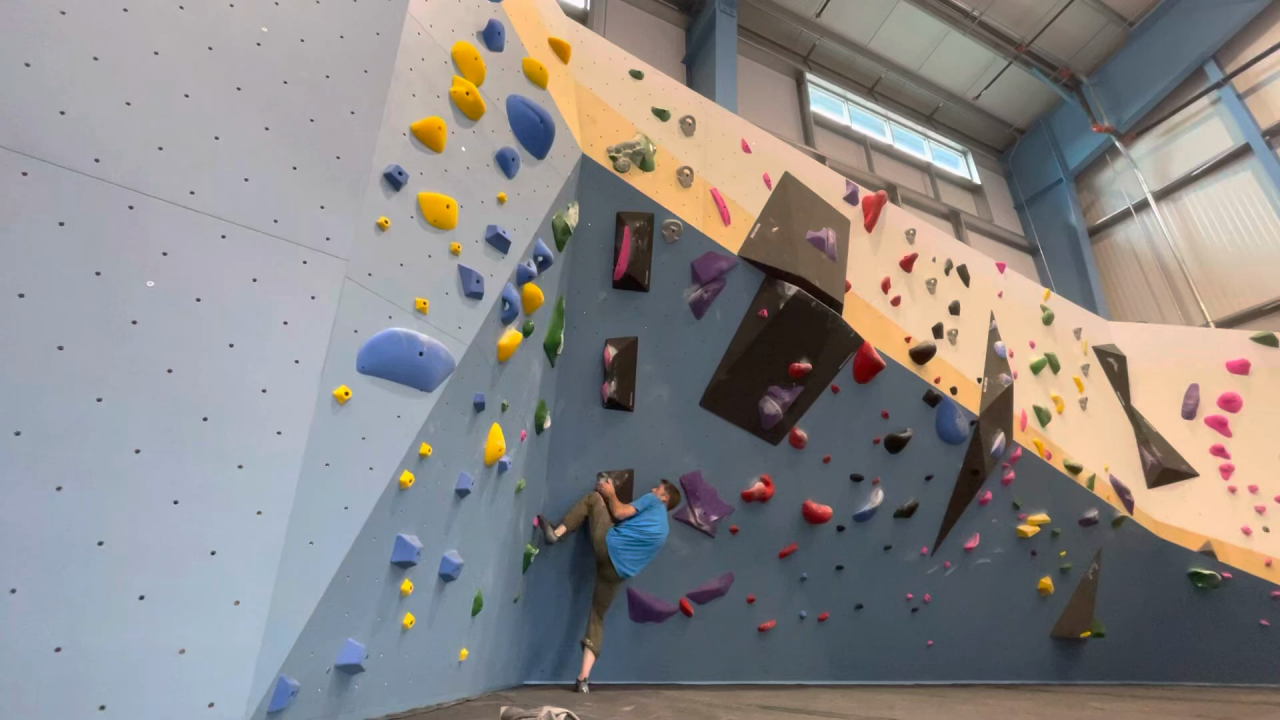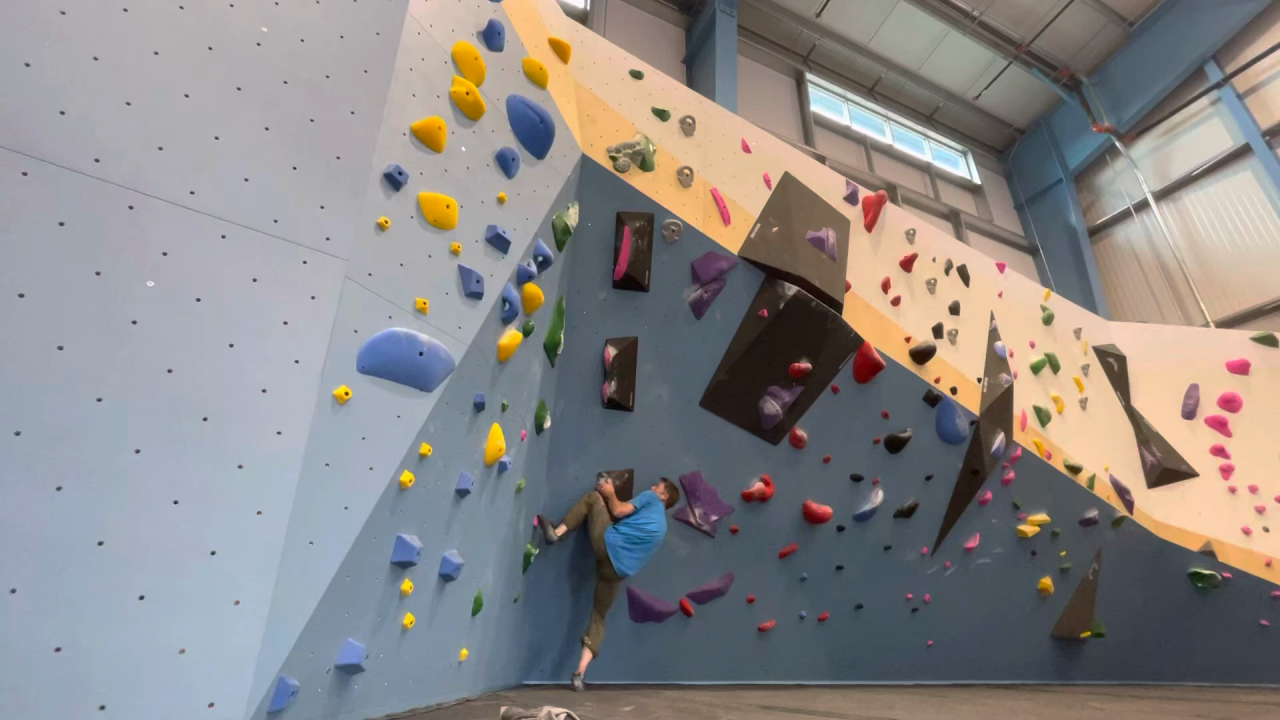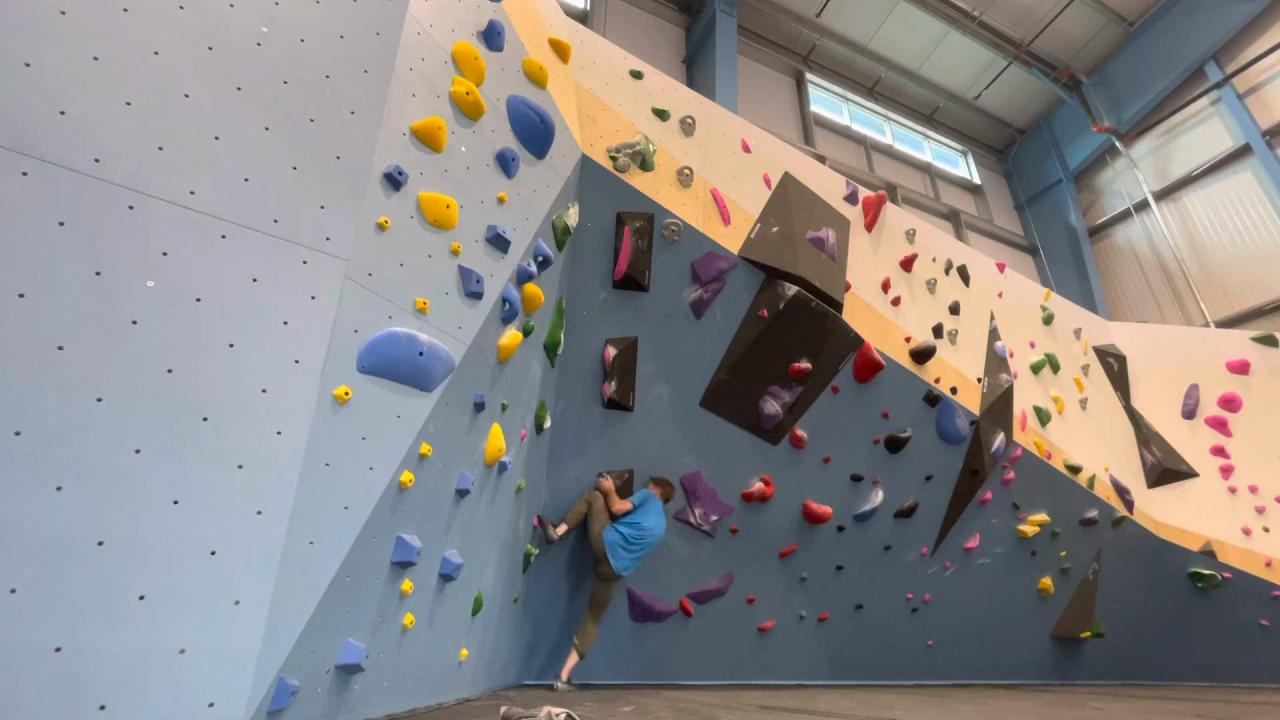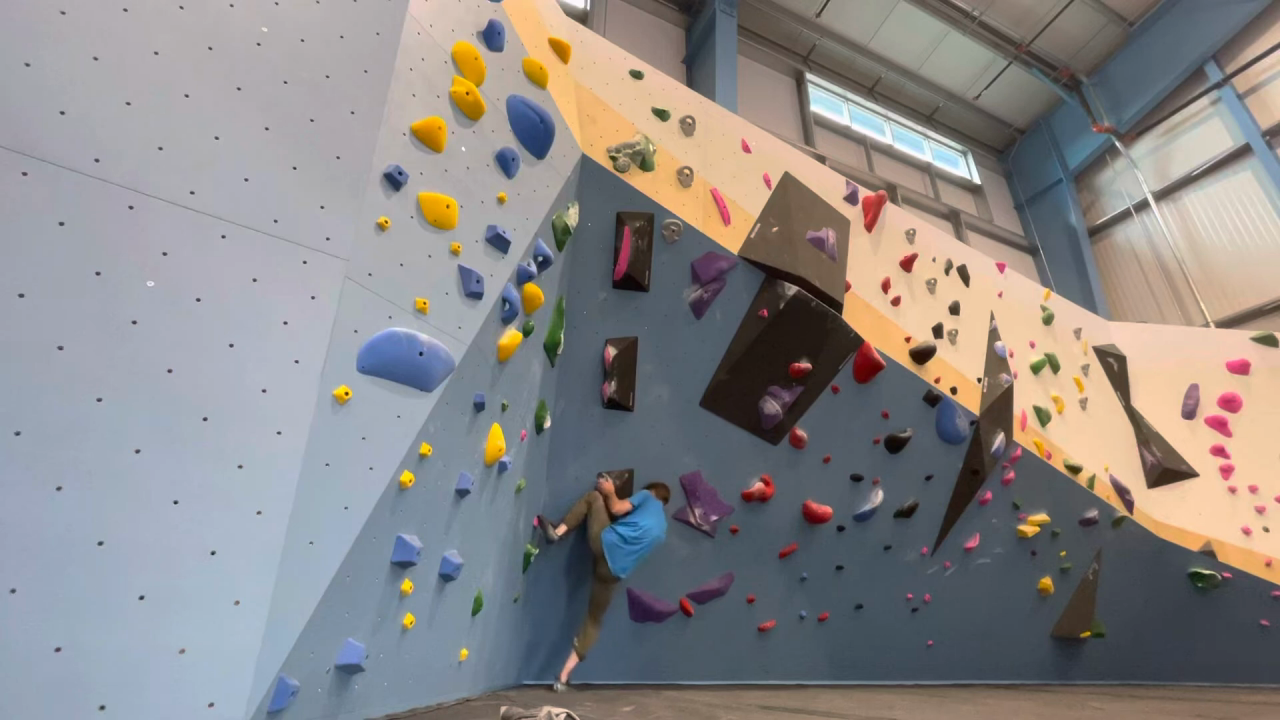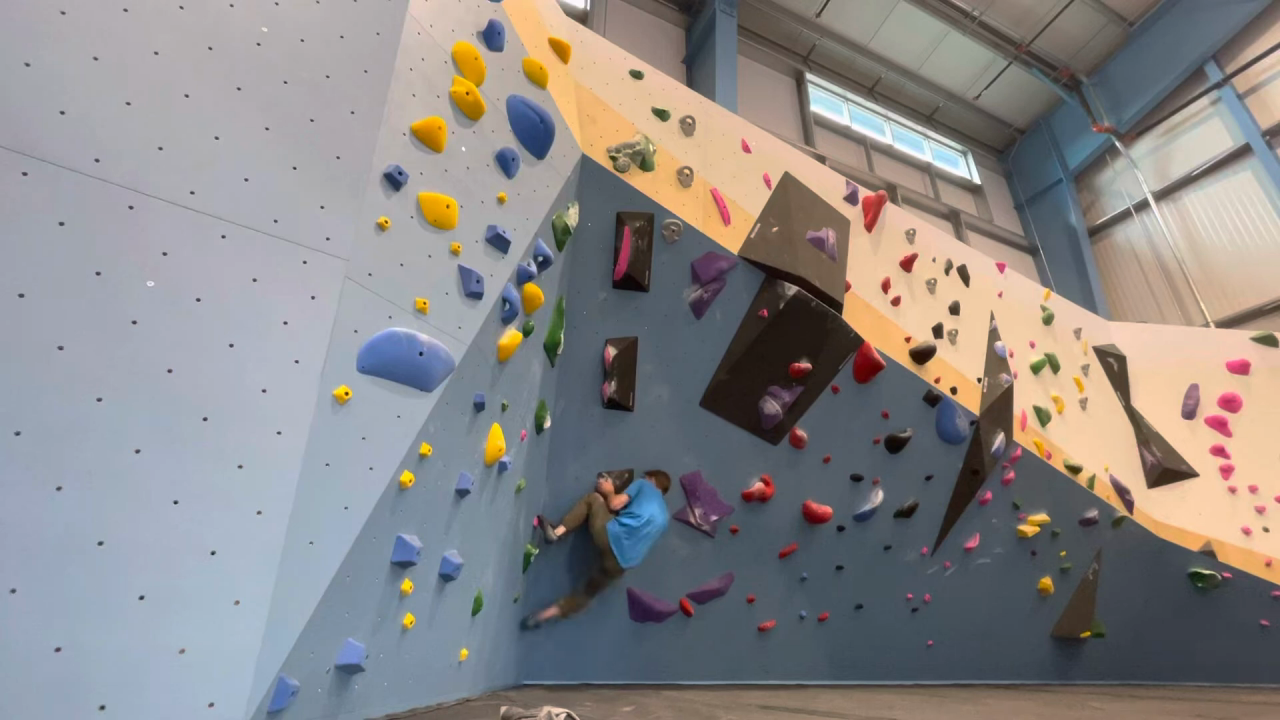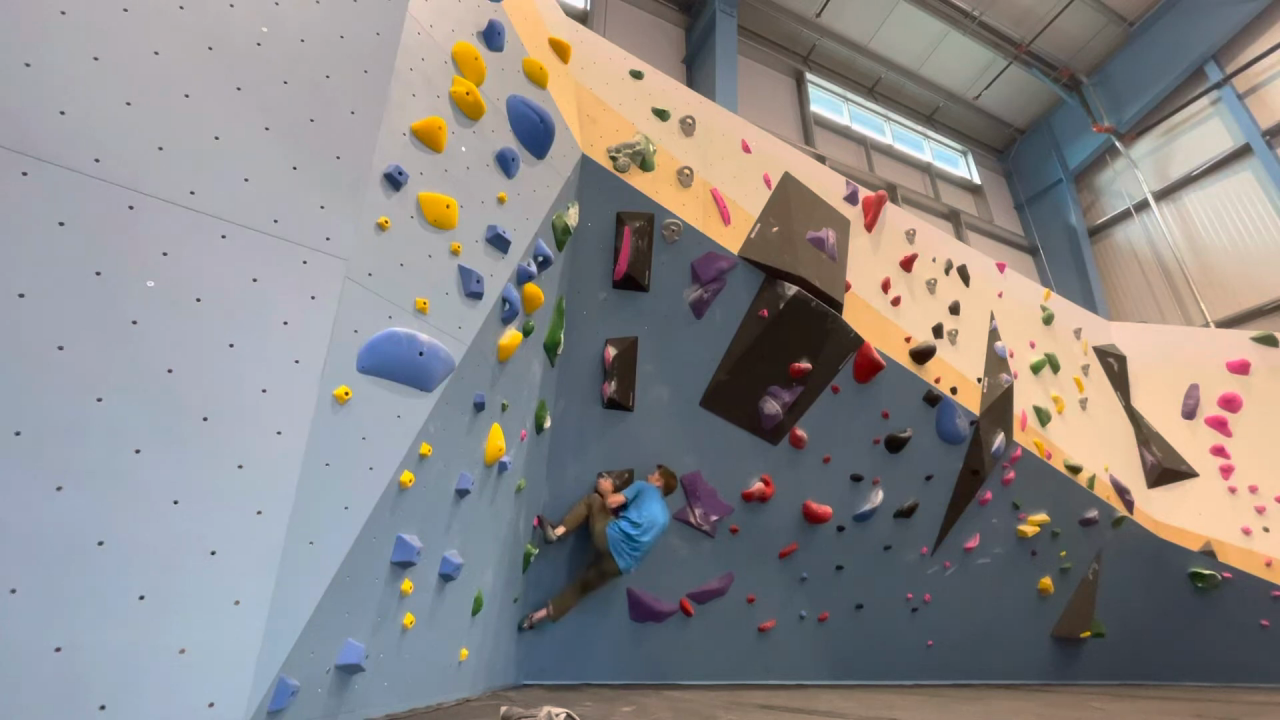
dt=0.3s
person 1, frame 1
left shoulder: (652, 501)
right shoulder: (663, 529)
left elbow: (620, 513)
left wrist: (610, 494)
left hip: (609, 543)
right hip: (619, 569)
left knee: (594, 497)
right knee: (597, 616)
left ankle: (556, 532)
right ankle: (583, 677)
person 1, frame 2
left shoulder: (650, 498)
right shoulder: (661, 527)
left elbow: (619, 511)
left wrist: (609, 493)
left hip: (607, 542)
right hip: (618, 568)
left knee: (594, 497)
right knee: (599, 615)
left ankle: (556, 531)
right ankle: (580, 672)
person 1, frame 3
left shoulder: (649, 496)
right shoulder: (661, 525)
left elbow: (617, 508)
left wrist: (609, 490)
left hip: (607, 540)
right hip: (616, 567)
left knee: (594, 496)
right knee: (593, 617)
left ankle: (558, 531)
right ankle: (564, 676)
person 1, frame 4
left shoulder: (648, 497)
right shoulder: (661, 528)
left elbow: (617, 508)
left wrist: (609, 492)
left hip: (606, 542)
right hip: (615, 570)
left knee: (594, 496)
right knee: (594, 620)
left ankle: (557, 531)
right ankle: (564, 676)
person 1, frame 5
left shoulder: (644, 485)
right shoulder: (664, 517)
left elbow: (615, 504)
left wrist: (609, 492)
left hip: (611, 537)
left knee: (594, 498)
right knee: (591, 589)
left ankle: (557, 531)
person 1, frame 6
left shoulder: (645, 487)
right shoulder: (664, 516)
left elbow: (611, 502)
left wrist: (606, 491)
left hip: (611, 538)
left knee: (593, 499)
right knee: (582, 585)
left ankle: (557, 531)
right ankle: (539, 616)
